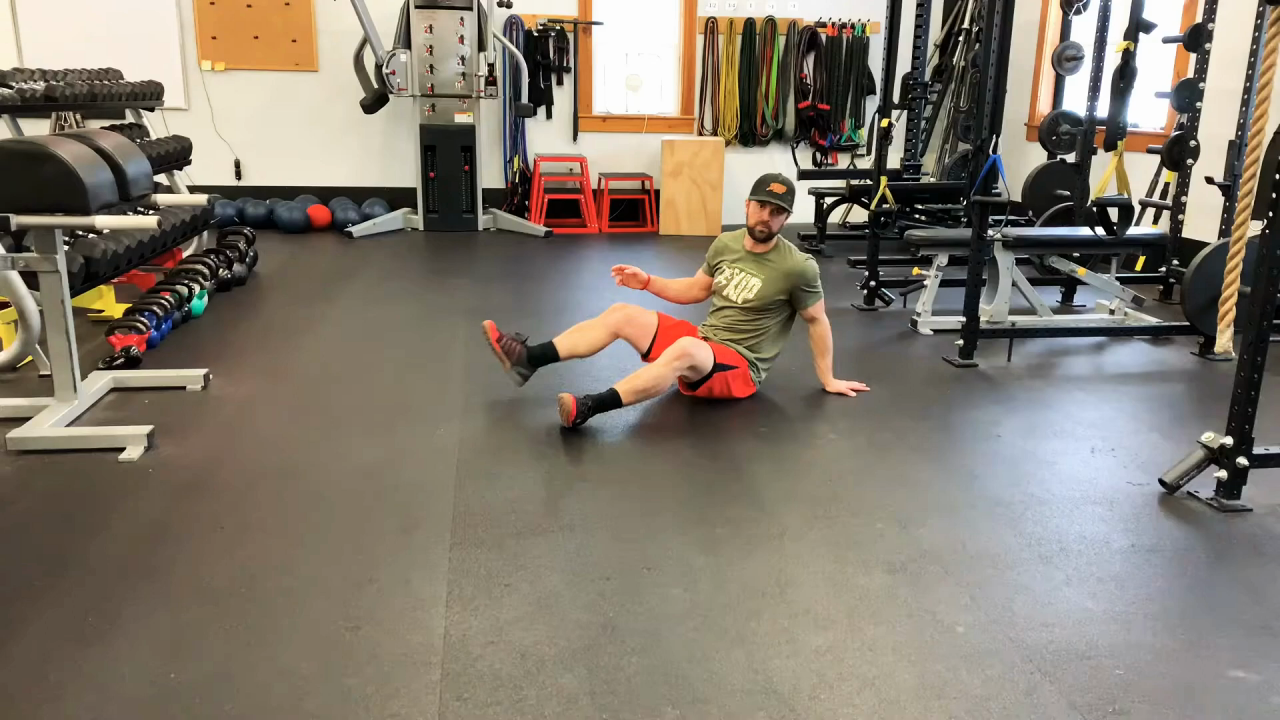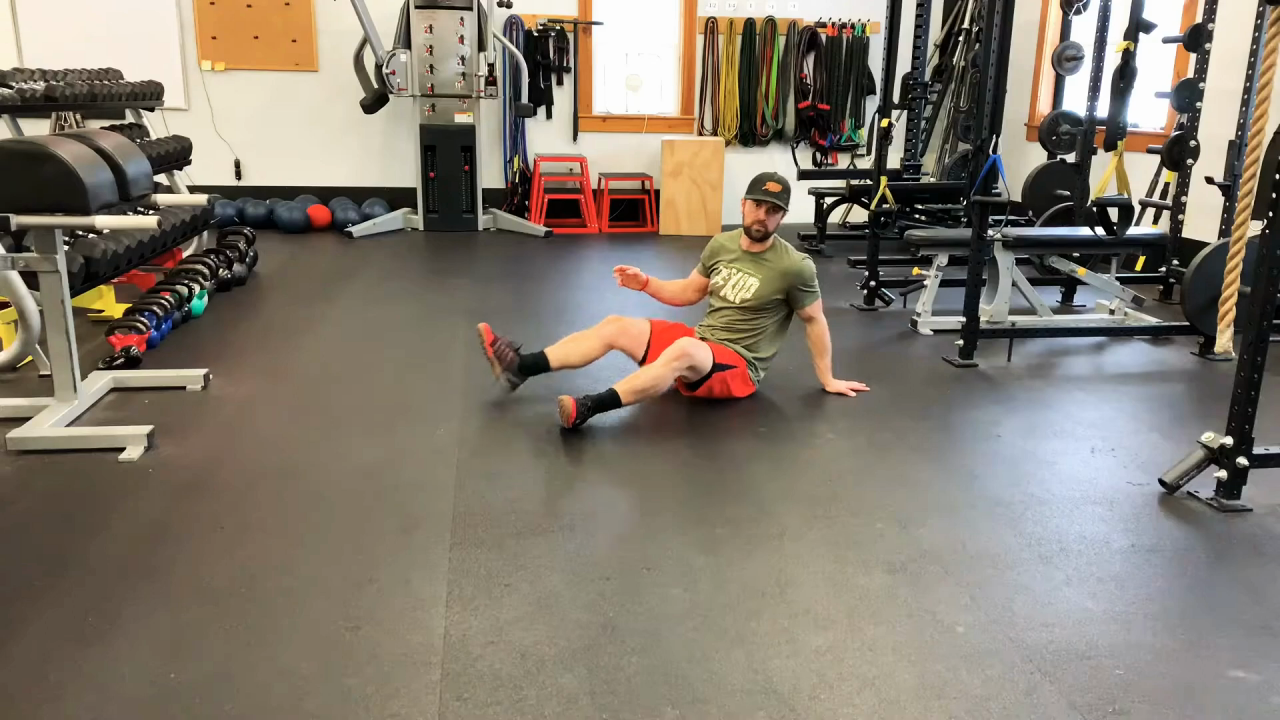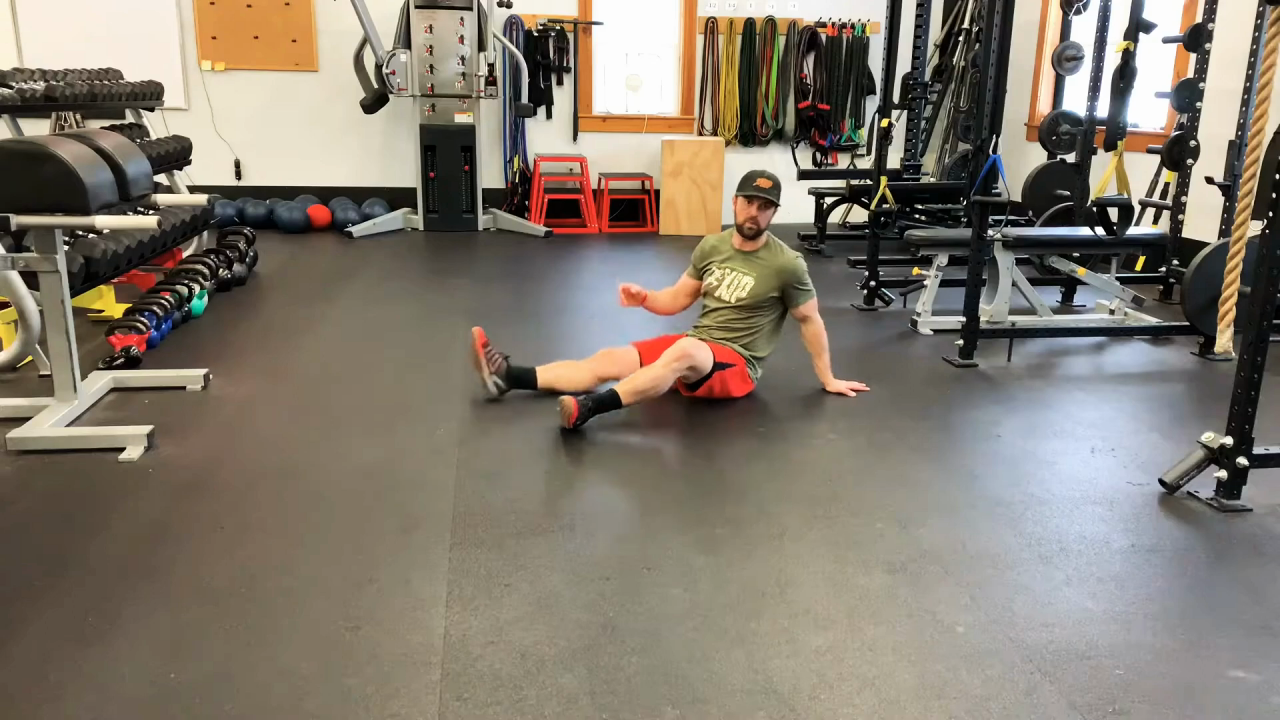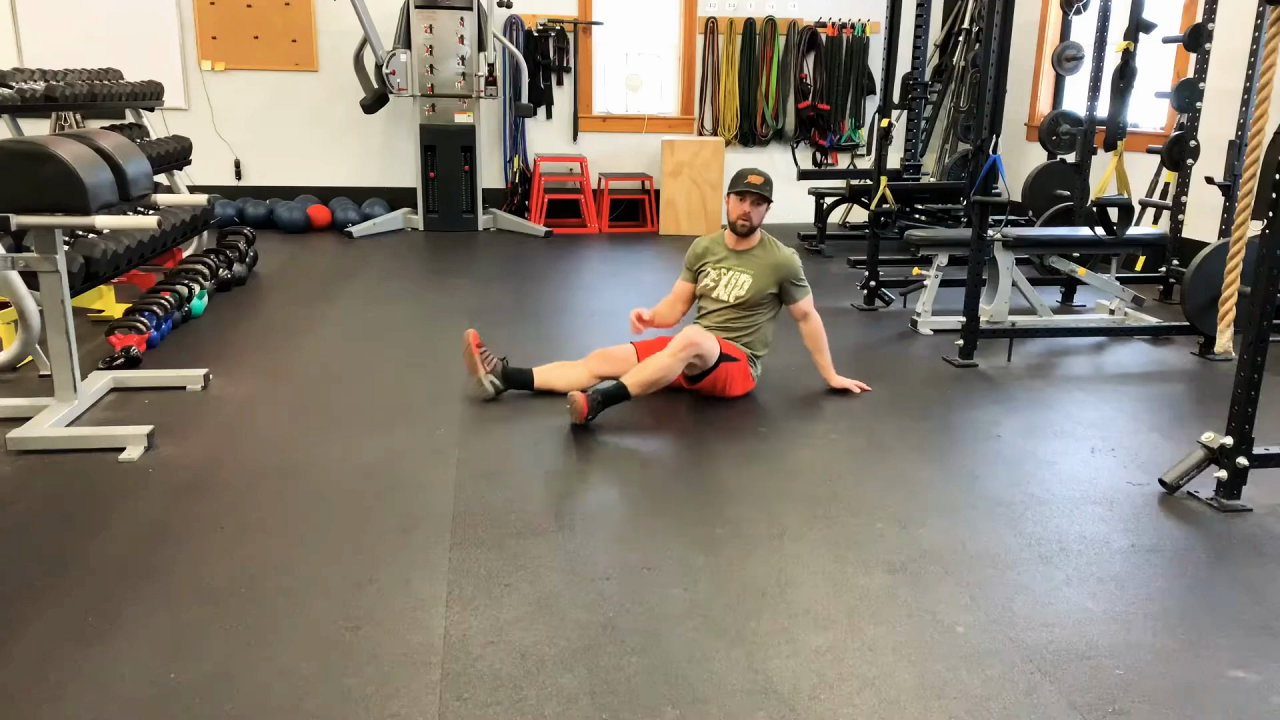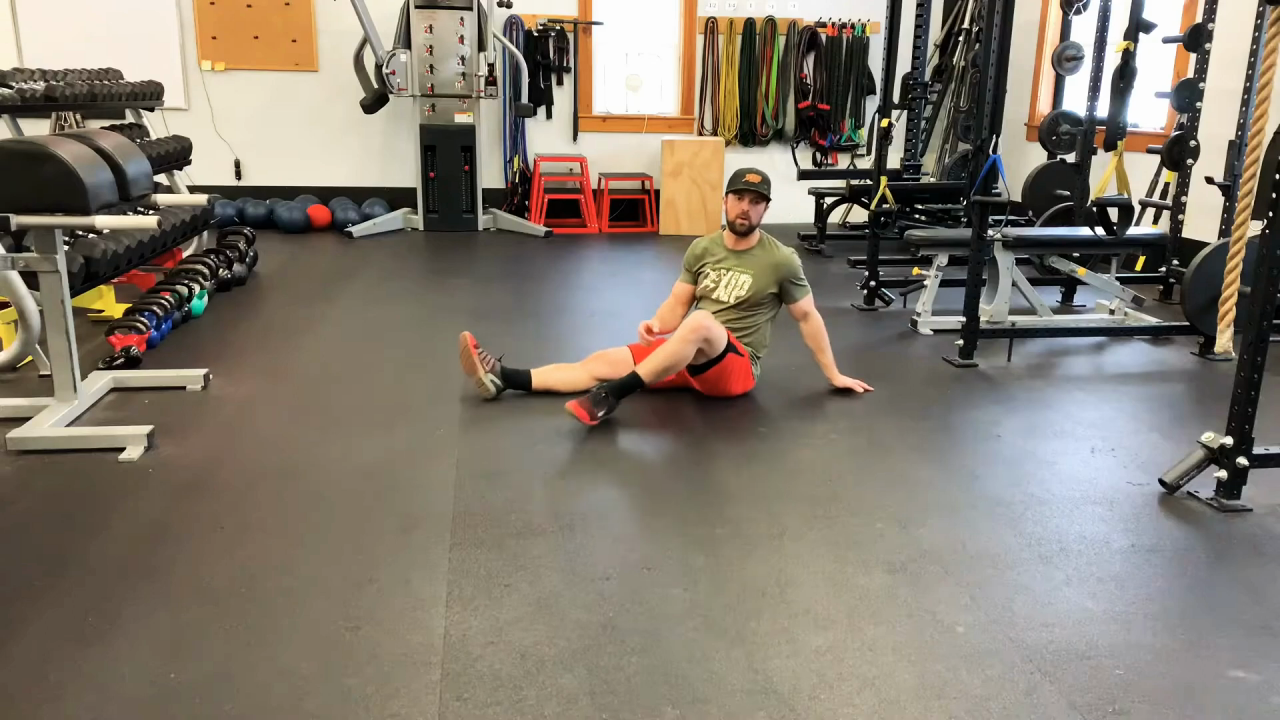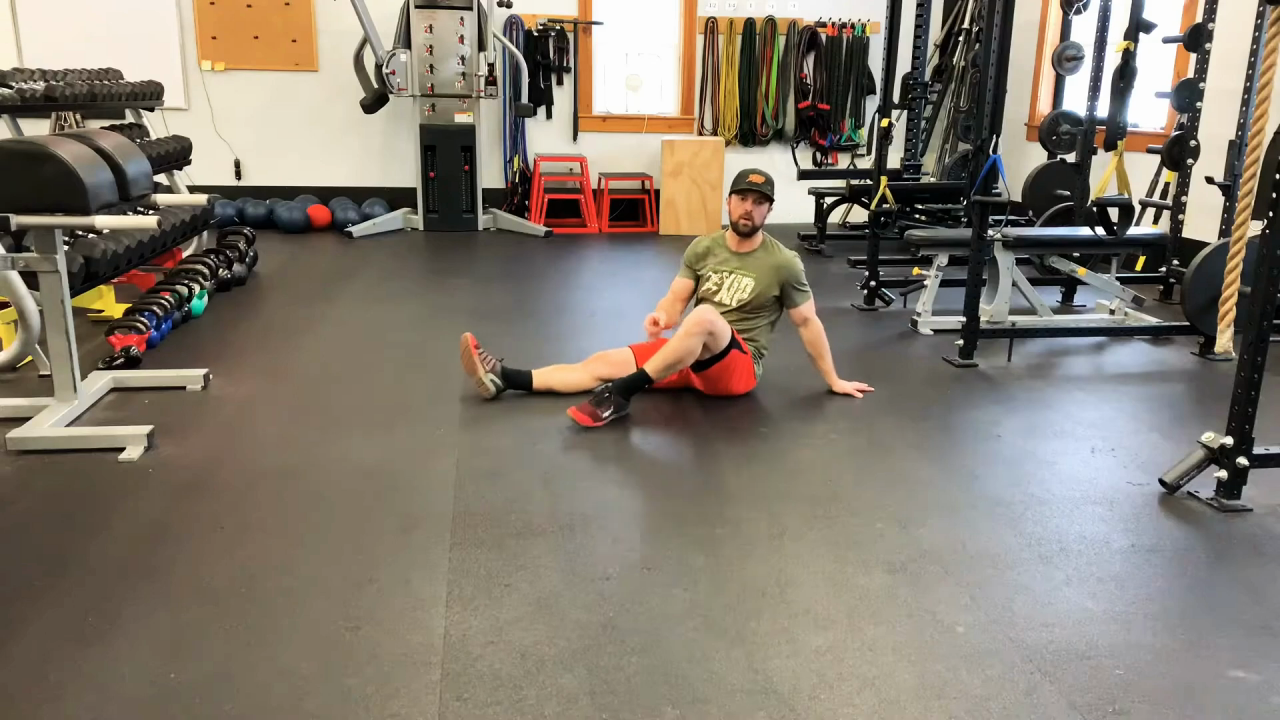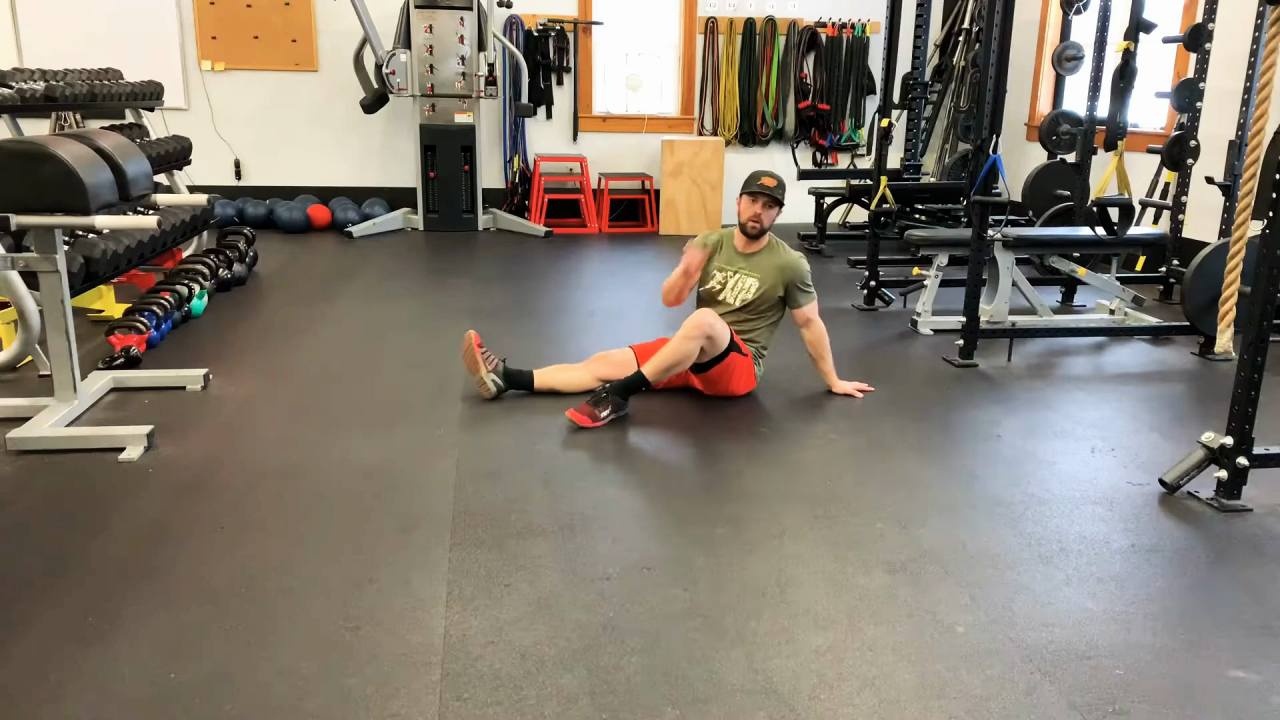
dt=0.1s
person 1, frame 1
left shoulder: (797, 267)
right shoulder: (725, 244)
left elbow: (817, 320)
right elbow: (697, 290)
left wrist: (828, 380)
right wrist: (648, 282)
left hip: (738, 368)
right hip: (702, 340)
left knee: (684, 351)
right knee: (622, 312)
left ankle: (589, 407)
right ankle: (529, 358)
person 1, frame 2
left shoulder: (794, 267)
right shoulder: (721, 245)
left elbow: (814, 320)
right elbow: (691, 291)
left wrist: (828, 380)
right wrist: (647, 283)
left hip: (736, 367)
right hip: (699, 341)
left knee: (683, 351)
right knee: (616, 326)
left ankle: (588, 408)
right ankle: (522, 366)
person 1, frame 3
left shoulder: (788, 265)
right shoulder: (711, 246)
left elbow: (809, 319)
right elbow: (679, 298)
left wrist: (828, 379)
right wrist: (645, 298)
left hip: (735, 368)
right hip: (692, 353)
left knee: (685, 349)
right knee: (605, 361)
left ankle: (589, 408)
right ankle: (508, 377)
person 1, frame 4
left shoulder: (782, 261)
right shoulder: (704, 248)
left elbow: (806, 316)
right elbow: (676, 306)
left wrist: (831, 375)
right wrist: (650, 316)
left hip: (734, 365)
right hip: (690, 349)
left knee: (691, 340)
right knee: (601, 361)
left ankle: (597, 403)
right ankle: (504, 377)
person 1, frame 5
left shoulder: (782, 260)
right shoulder: (702, 249)
left elbow: (807, 316)
right elbow: (677, 306)
left wrist: (833, 375)
right wrist: (656, 325)
left hip: (734, 366)
right hip: (688, 356)
left knee: (701, 321)
right knee: (599, 363)
left ankle: (613, 396)
right ankle: (502, 378)
person 1, frame 6
left shoulder: (784, 264)
right shoulder: (703, 248)
left elbow: (807, 322)
right elbow: (676, 300)
left wrist: (833, 380)
right wrist: (660, 317)
left hip: (736, 365)
right hip: (691, 355)
left knee: (705, 316)
right knee: (601, 364)
left ankle: (621, 395)
right ankle: (503, 378)
person 1, frame 7
left shoulder: (789, 265)
right shoulder: (708, 244)
left elbow: (810, 322)
right elbow: (671, 299)
left wrist: (833, 381)
right wrist: (686, 272)
left hip: (736, 366)
right hip: (692, 355)
left knee: (703, 320)
right knee: (602, 363)
left ankle: (617, 395)
right ankle: (504, 378)
